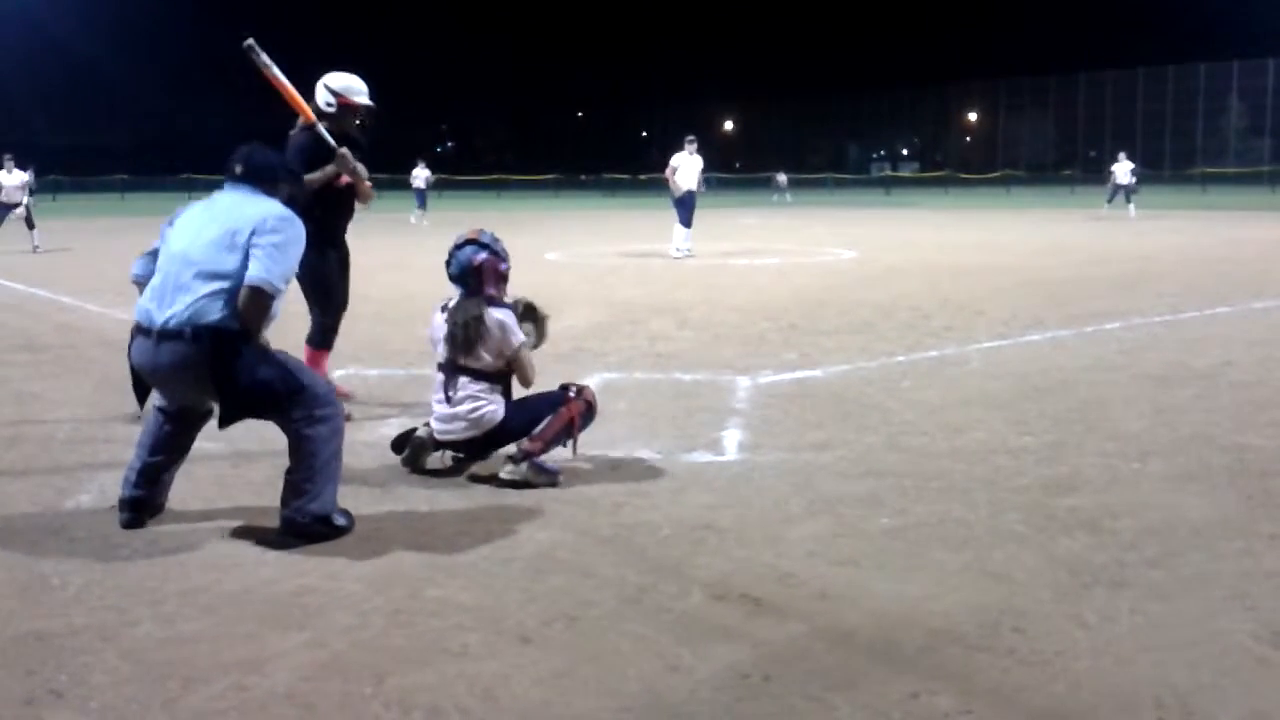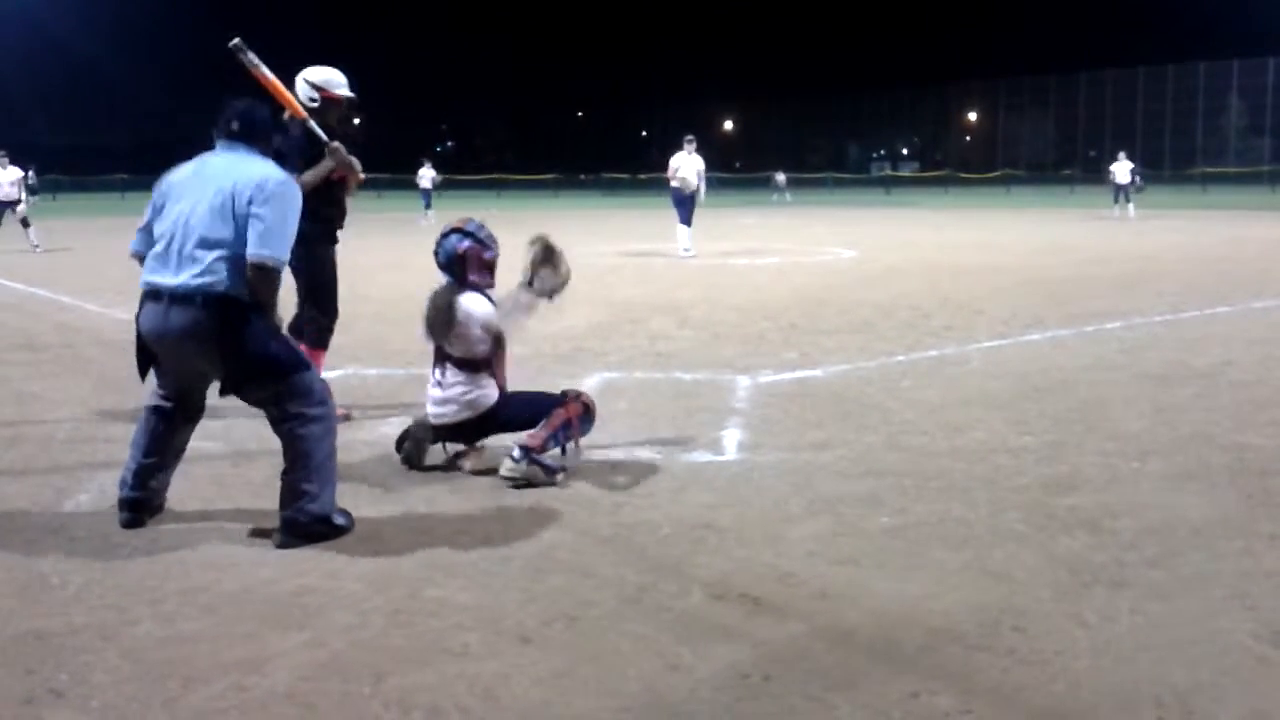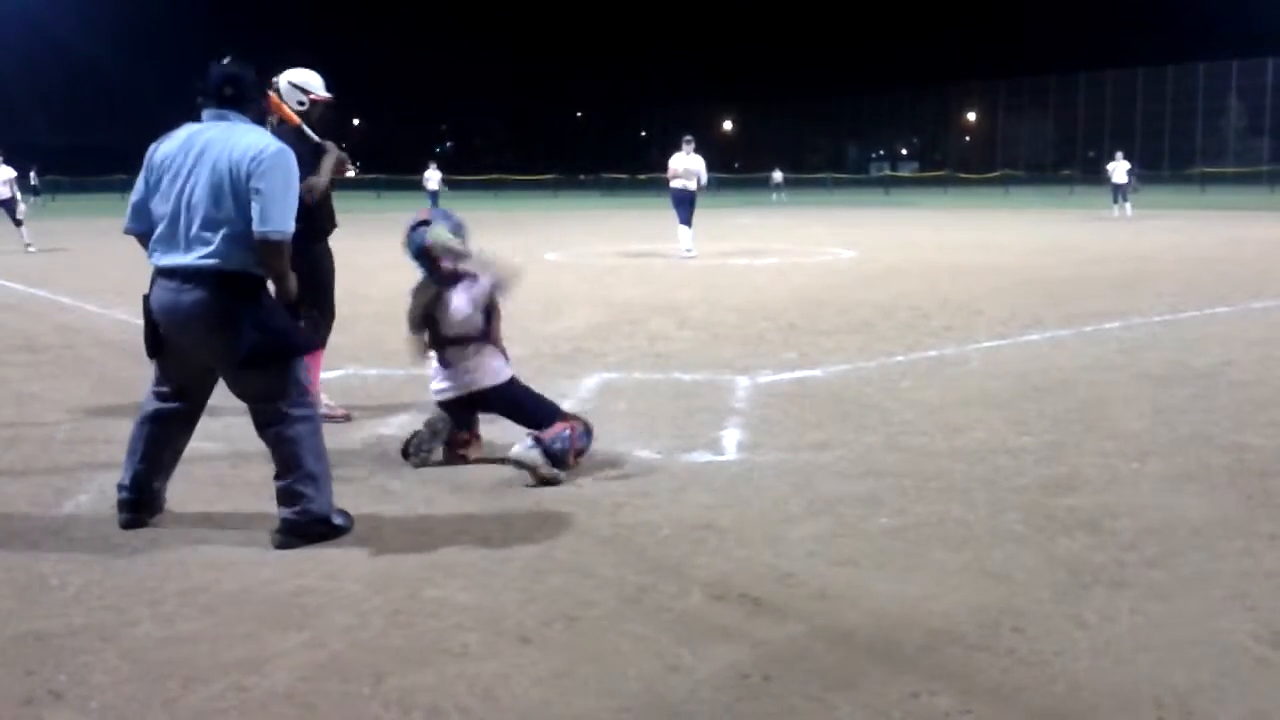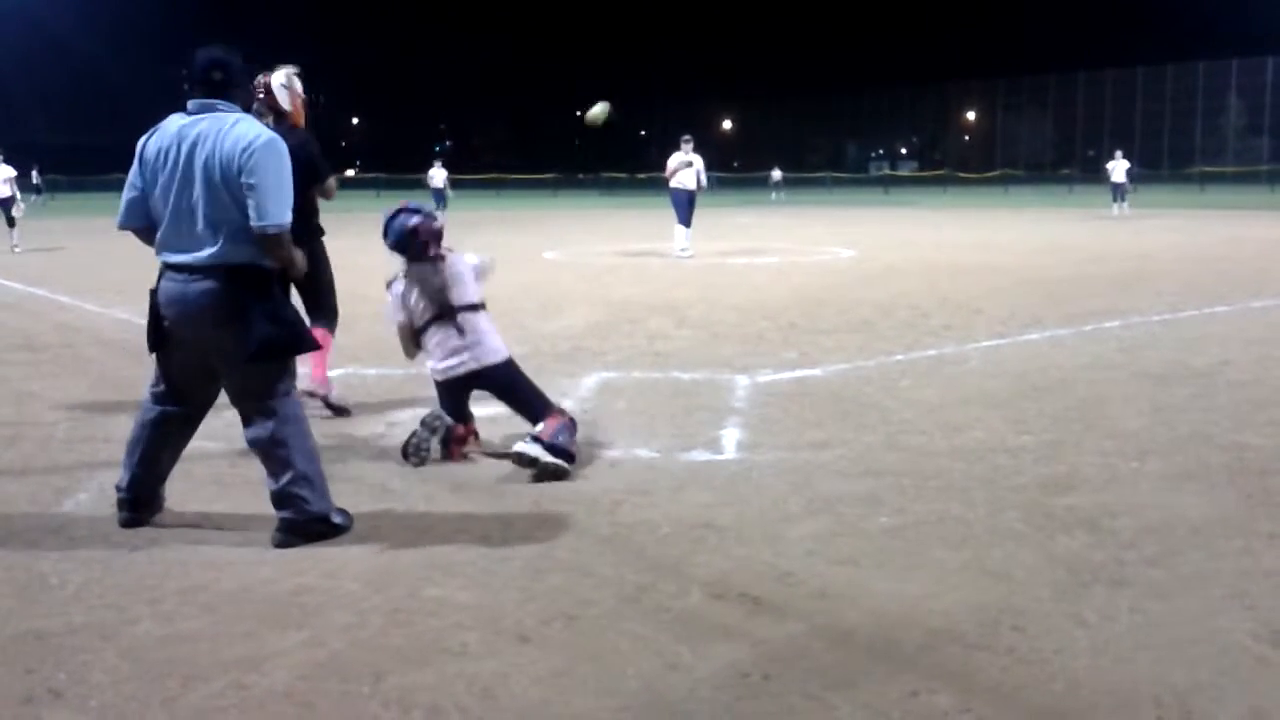
dt=0.2s
person 1, frame 1
left shoulder: (191, 211)
right shoulder: (279, 218)
left elbow: (142, 274)
right elbow: (257, 292)
right wrist: (252, 342)
left hip: (145, 349)
right hip: (202, 349)
left knee: (180, 404)
right knee: (317, 403)
left ankle: (138, 500)
right ankle: (309, 517)
person 1, frame 2
left shoulder: (179, 174)
right shoulder: (274, 180)
left elbow: (141, 248)
right elbow: (262, 266)
right wrist: (268, 315)
left hip: (154, 314)
right hip: (213, 316)
left knee: (172, 403)
right knee: (307, 401)
left ankle: (137, 499)
right ankle: (308, 517)
person 1, frame 3
left shoulder: (166, 145)
right shoulder: (267, 150)
left elbow: (138, 227)
right elbow: (271, 240)
right wrist: (285, 282)
left hip: (166, 293)
right hip: (228, 297)
left knee: (170, 402)
right knee: (287, 403)
left ankle: (137, 500)
right ankle: (307, 515)
person 1, frame 4
left shoulder: (156, 137)
right shoulder: (257, 139)
left elbow: (135, 221)
right elbow: (270, 233)
right wrist: (294, 261)
left hip: (174, 287)
right hip: (236, 292)
left knee: (170, 401)
right knee: (270, 404)
left ankle: (136, 500)
right ankle: (306, 514)
person 2, frame 1
left shoulder: (347, 142)
right shoulder: (307, 140)
left elbow: (365, 199)
left wrist: (359, 177)
right wrist: (333, 169)
left hip: (334, 237)
right hip: (309, 239)
left knee: (336, 307)
right knee: (327, 314)
left ankle: (317, 379)
person 2, frame 2
left shoulder: (329, 136)
right shoulder: (297, 137)
left elbow: (346, 188)
left wrist: (350, 169)
right wrist: (327, 163)
left hip: (322, 235)
right hip: (305, 237)
left knee: (312, 310)
right knee: (322, 314)
person 2, frame 3
left shoulder: (289, 136)
right shoulder: (295, 140)
right elbow: (311, 190)
left wrist: (334, 164)
right wrist: (329, 160)
left hip: (289, 237)
right hip: (305, 237)
right knee: (319, 314)
right ankle: (310, 397)
person 2, frame 4
right shoulder: (300, 139)
right elbow: (328, 191)
right wrist: (320, 162)
right hip: (300, 237)
right knee: (324, 310)
right ankle: (319, 380)
person 3, frame 1
left shoulder: (443, 312)
right shoulder: (499, 316)
right elbow: (527, 380)
right wrist: (525, 344)
left hip: (445, 427)
right hip: (481, 427)
right knee: (583, 398)
left ankle: (430, 437)
right ankle: (522, 458)
person 3, frame 2
left shoulder: (441, 299)
right shoulder: (472, 303)
left elbow: (497, 314)
right elbow: (502, 321)
left hip: (441, 413)
right hip: (476, 410)
right knee: (581, 405)
left ankle: (432, 432)
right ankle: (525, 455)
person 3, frame 3
left shoulder: (422, 297)
right shoulder: (471, 288)
left elbow: (421, 350)
left hip: (448, 394)
right hip: (491, 385)
left knee: (462, 444)
right knee: (577, 432)
left ankle: (447, 432)
right ankle: (537, 447)
person 3, frame 4
left shoulder: (400, 286)
right shoulder: (459, 262)
left elbow: (410, 350)
right elbow: (480, 269)
left hip: (447, 371)
right hip: (489, 360)
left knee: (460, 436)
right knee: (559, 423)
left ankle: (442, 430)
right ankle: (538, 445)
